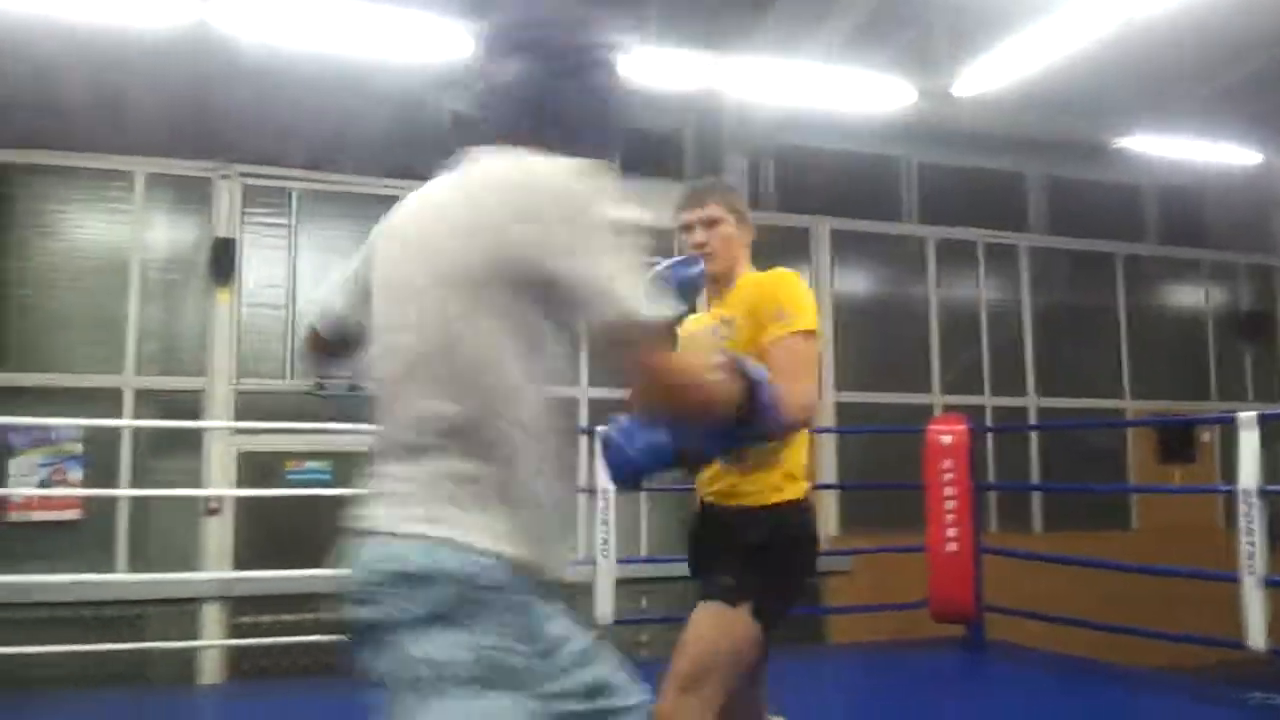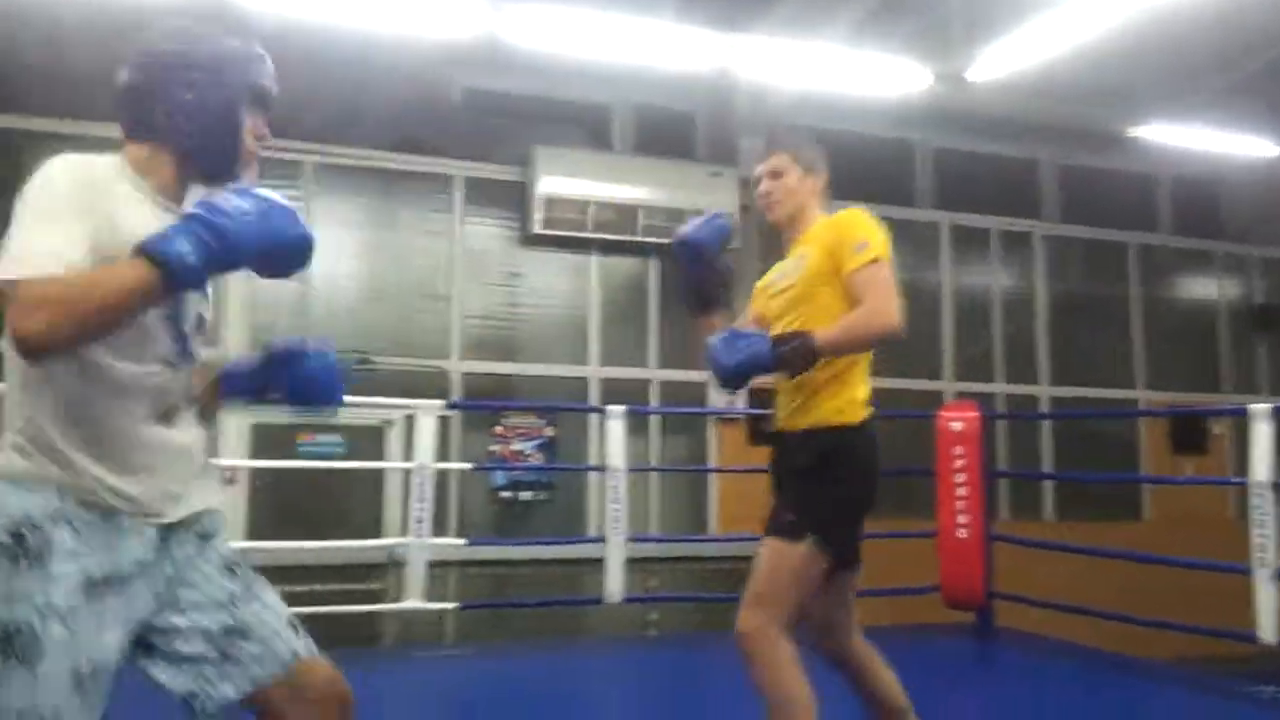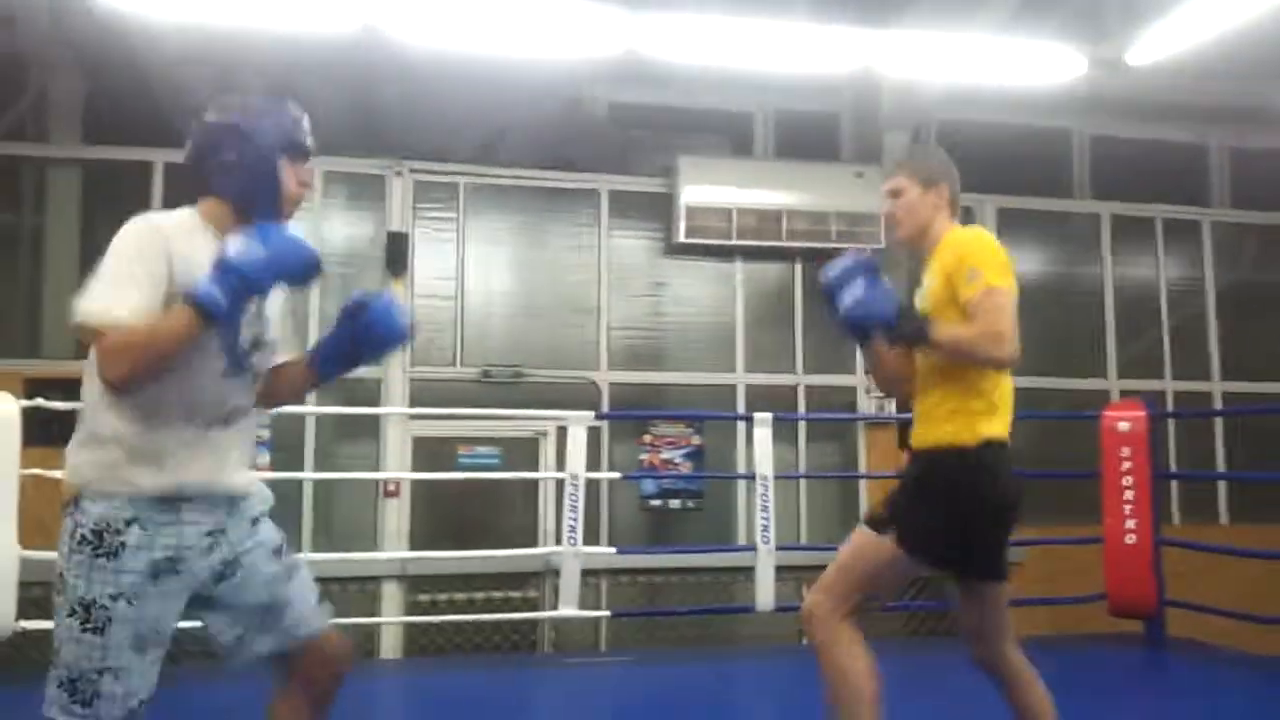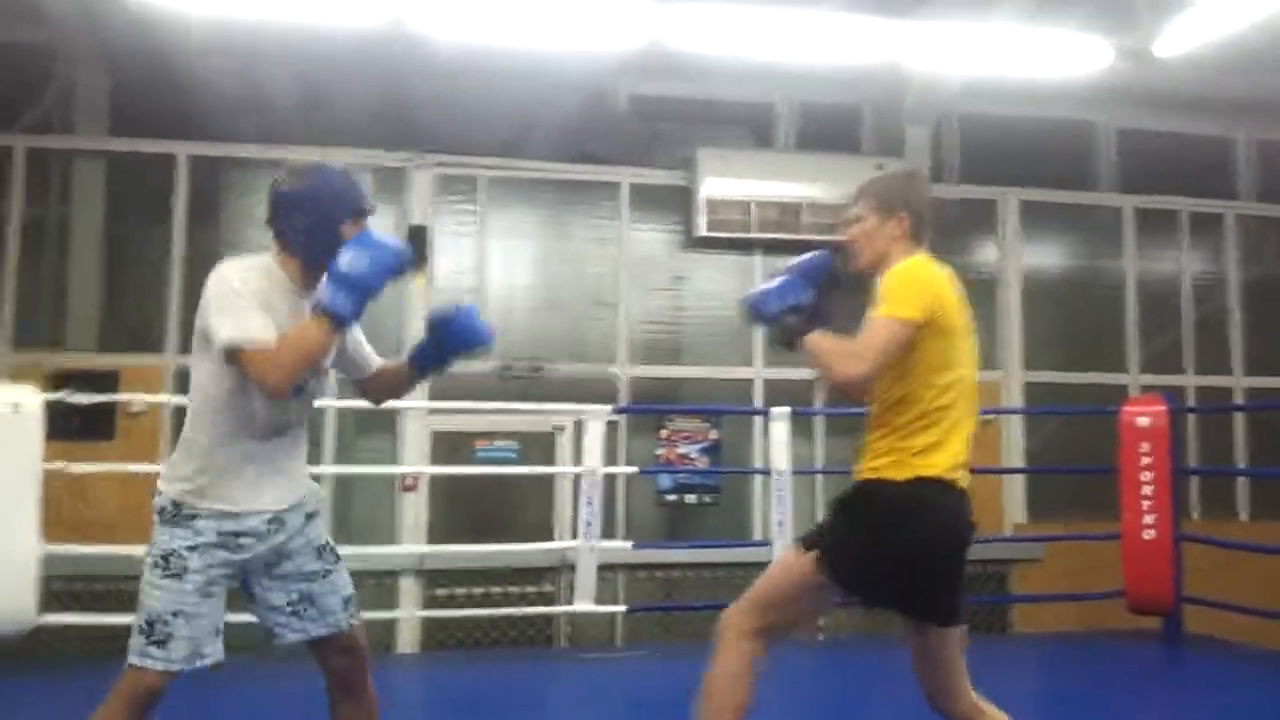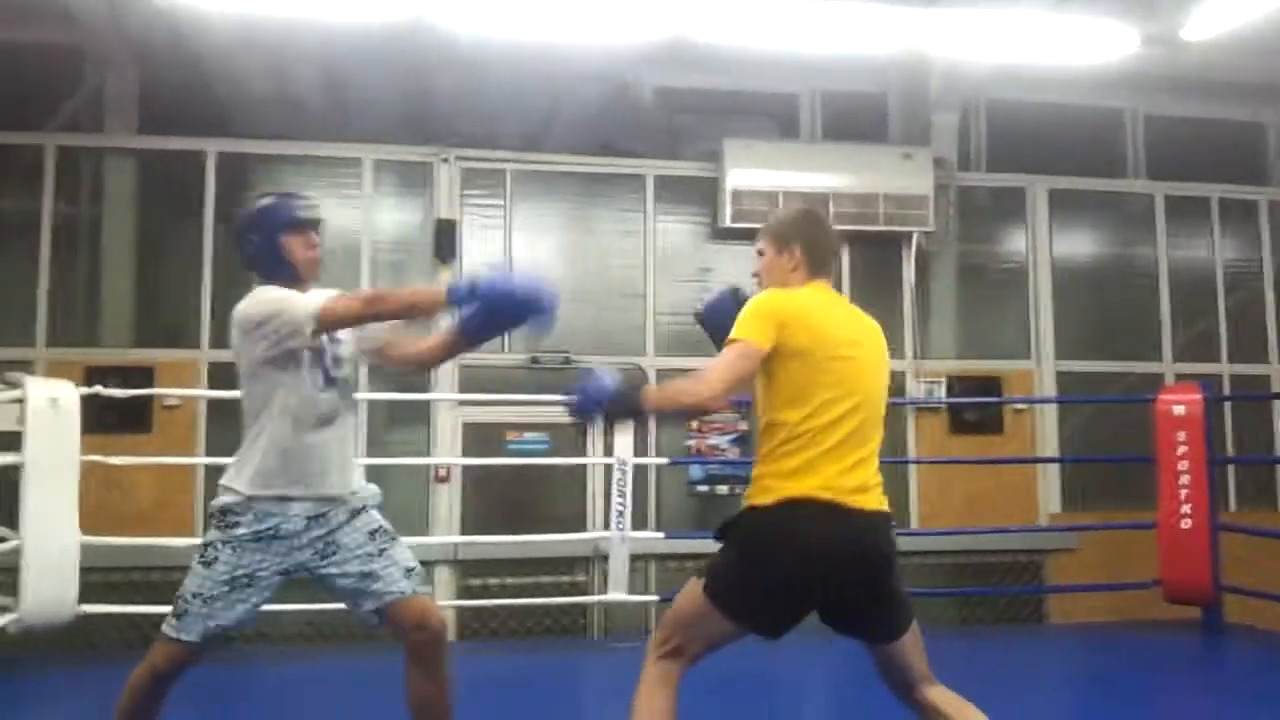
dt=0.4s
person 1, frame 1
right shoulder: (555, 188)
left elbow: (326, 339)
right elbow: (677, 382)
right wrist: (746, 394)
left hip: (485, 574)
right hip: (445, 583)
person 1, frame 2
left shoulder: (191, 215)
right shoulder: (76, 185)
left wrist: (245, 380)
right wrist: (185, 248)
left hip: (176, 523)
right hip: (60, 526)
person 1, frame 3
left shoulder: (257, 259)
right shoulder: (153, 237)
right elbow: (117, 365)
left wrist: (341, 349)
right wrist: (223, 289)
left hip: (228, 505)
right hip: (128, 514)
left knee: (320, 658)
person 1, frame 4
left shoulder: (338, 289)
right shoulder: (237, 282)
left elbow: (374, 386)
right elbow: (275, 376)
left wrist: (434, 351)
right wrist: (345, 297)
left hip: (285, 511)
right hip: (200, 512)
left knee: (347, 653)
person 1, frame 5
left shoulder: (327, 303)
right shoulder: (260, 310)
left elbow: (407, 355)
right elbow: (369, 306)
left wrist: (477, 325)
right wrist: (472, 291)
left hip: (342, 506)
right hip: (260, 510)
left knee: (425, 627)
right knee: (173, 654)
person 2, frame 1
left shoulder: (777, 290)
right shoulder: (694, 325)
left elbow: (797, 406)
left wrist: (696, 438)
left hip: (768, 521)
right hip: (720, 518)
person 2, frame 2
left shoulder: (849, 228)
right shoulder: (774, 278)
left elbow: (887, 318)
right elbow: (734, 361)
left wrist: (798, 348)
right wrist: (704, 295)
left hip: (833, 447)
right hip: (802, 449)
left knee: (759, 623)
right knee: (835, 632)
person 2, frame 3
left shoulder: (973, 248)
right shoulder: (938, 274)
left elbow: (1002, 347)
right elbow: (897, 382)
left wrist: (915, 325)
right wrist: (864, 321)
left hip: (957, 464)
right hip: (971, 467)
left knee: (825, 608)
right knee: (992, 645)
person 2, frame 4
left shoulder: (912, 280)
right shoulder: (937, 285)
left elbow: (853, 368)
right elbow: (876, 379)
left wrist: (799, 326)
right wrist: (812, 316)
left hip: (897, 499)
right hip: (944, 507)
left knee: (741, 627)
person 2, frame 5
left shoulder: (770, 307)
right shoulder: (869, 330)
left elbow: (711, 391)
left wrist: (628, 399)
left hip: (785, 527)
right hip: (866, 531)
left knee: (665, 657)
